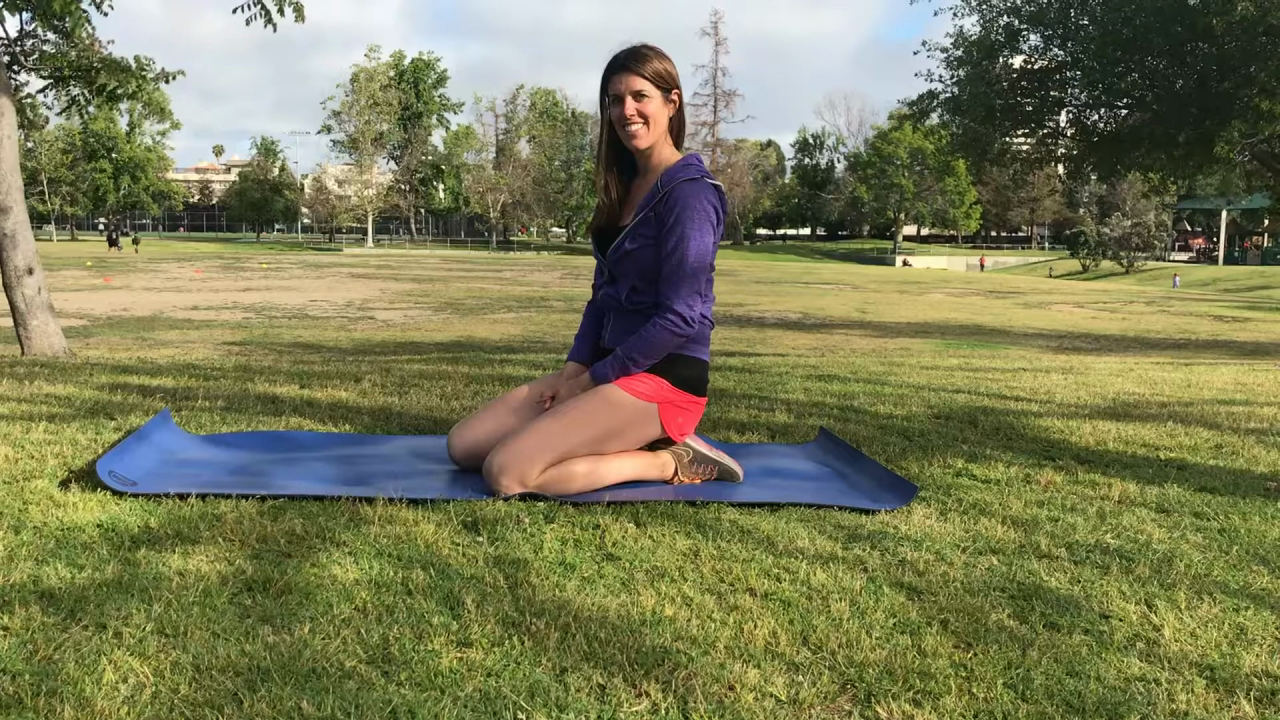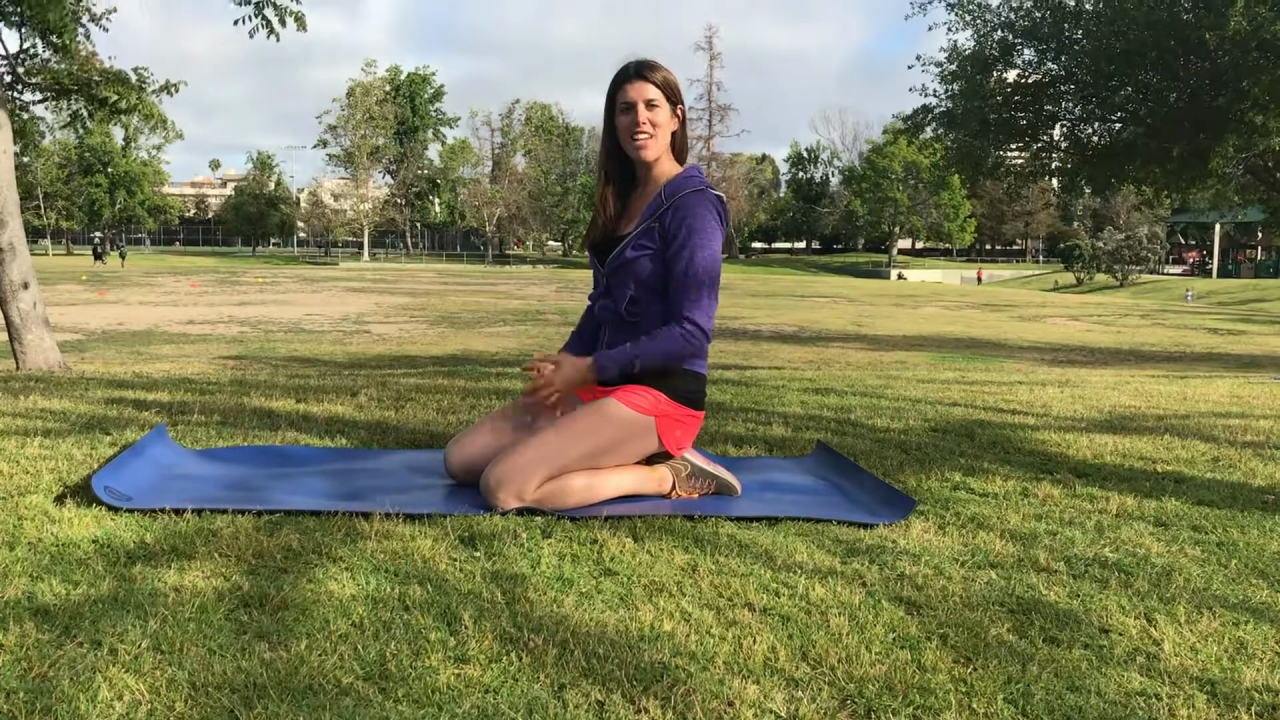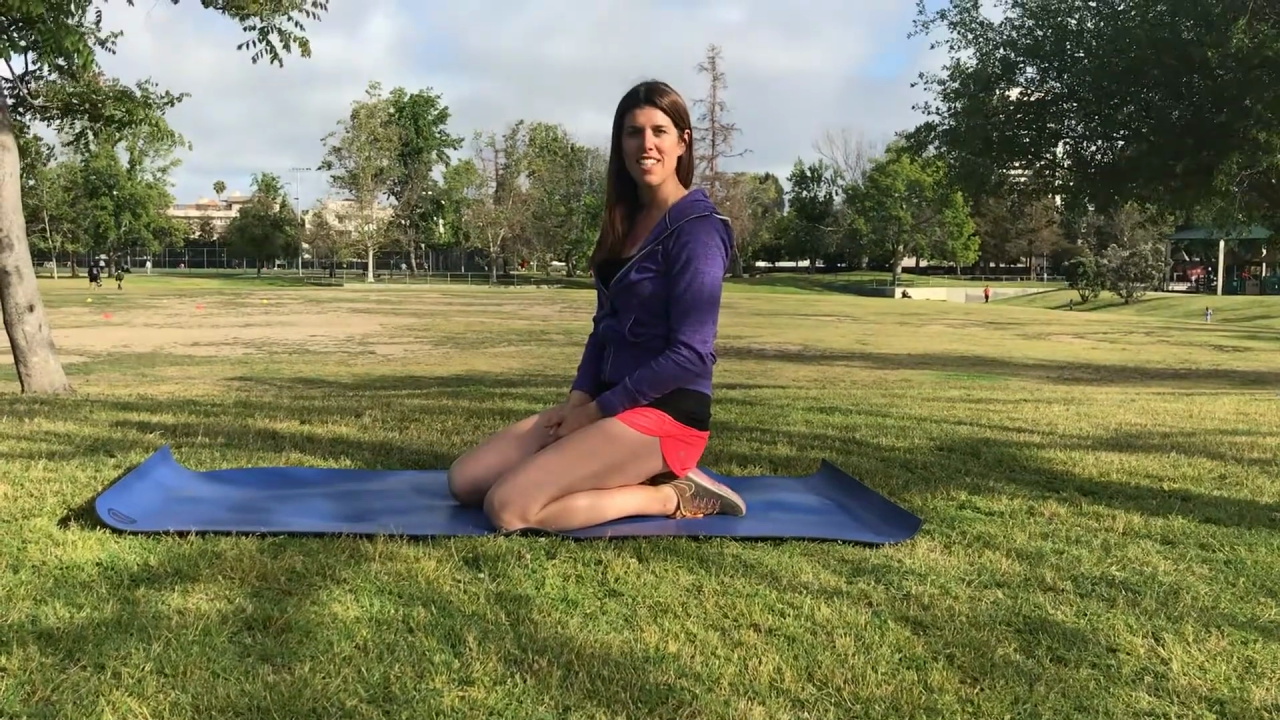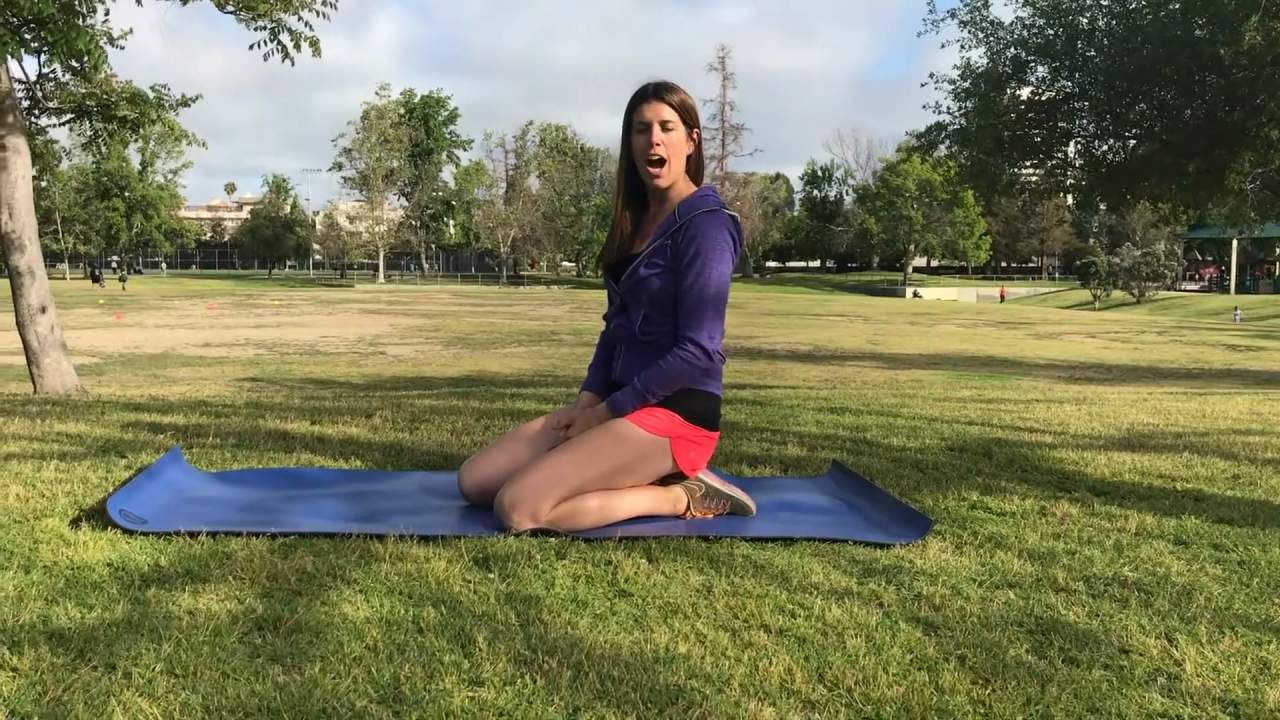
dt=1s
person 1, frame 1
left shoulder: (688, 193)
right shoulder: (623, 187)
left elbow: (680, 318)
left wrist: (592, 381)
right wrist: (574, 368)
left hip: (666, 378)
right hip: (610, 367)
left knee: (506, 472)
right knee: (463, 444)
left ankle: (670, 462)
right ankle: (642, 442)
person 1, frame 2
left shoulder: (693, 205)
right shoulder: (620, 199)
left elbow: (693, 329)
left wrist: (589, 368)
right wrist: (565, 359)
left hip: (662, 392)
right hip: (607, 382)
left knee: (504, 486)
right knee: (461, 458)
left ankle: (667, 476)
right ankle: (641, 456)
person 1, frame 3
left shoulder: (697, 229)
right shoulder: (625, 220)
left elbow: (690, 354)
left wrist: (597, 410)
right wrist: (577, 399)
left hip: (666, 412)
right hip: (610, 401)
left knee: (508, 507)
right knee: (465, 479)
left ankle: (671, 496)
right ankle: (645, 477)
person 1, frame 4
left shoulder: (705, 224)
right shoulder: (635, 219)
left elbow: (698, 350)
left wrist: (606, 411)
right wrist: (587, 400)
left hip: (676, 412)
right hip: (622, 399)
left knee: (518, 508)
right knee: (474, 480)
left ankle: (681, 497)
right ankle: (656, 477)
